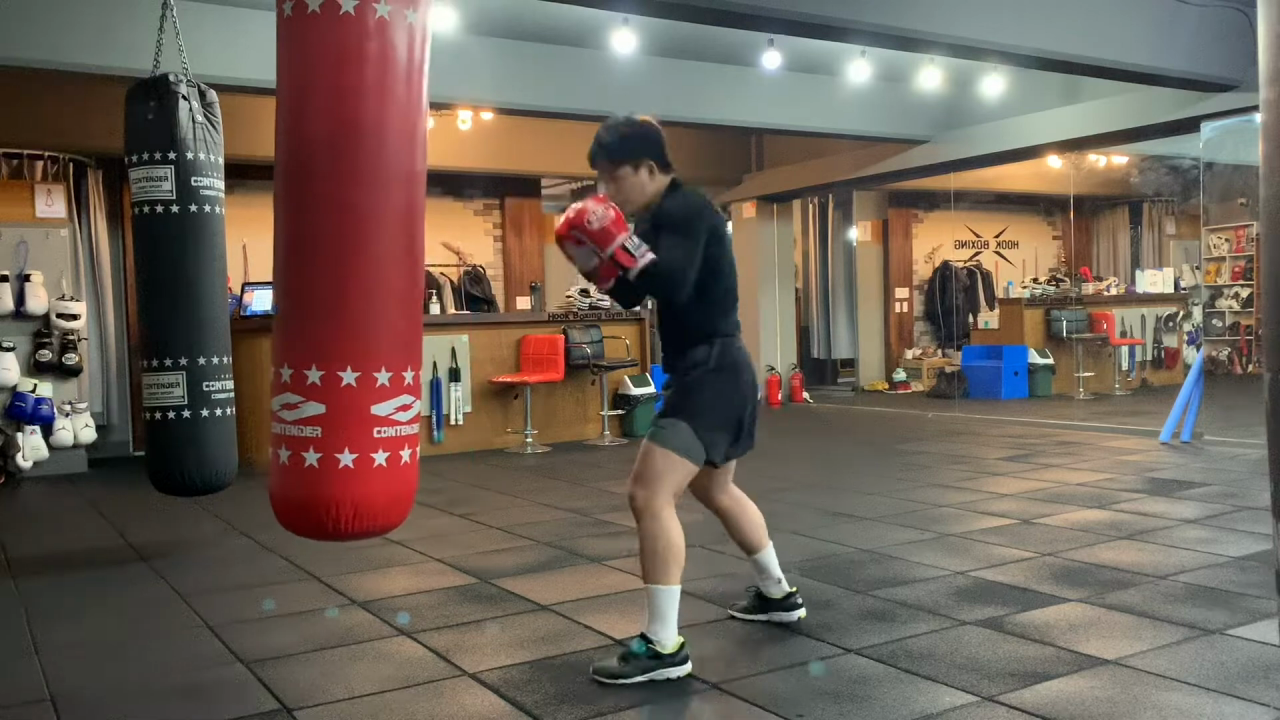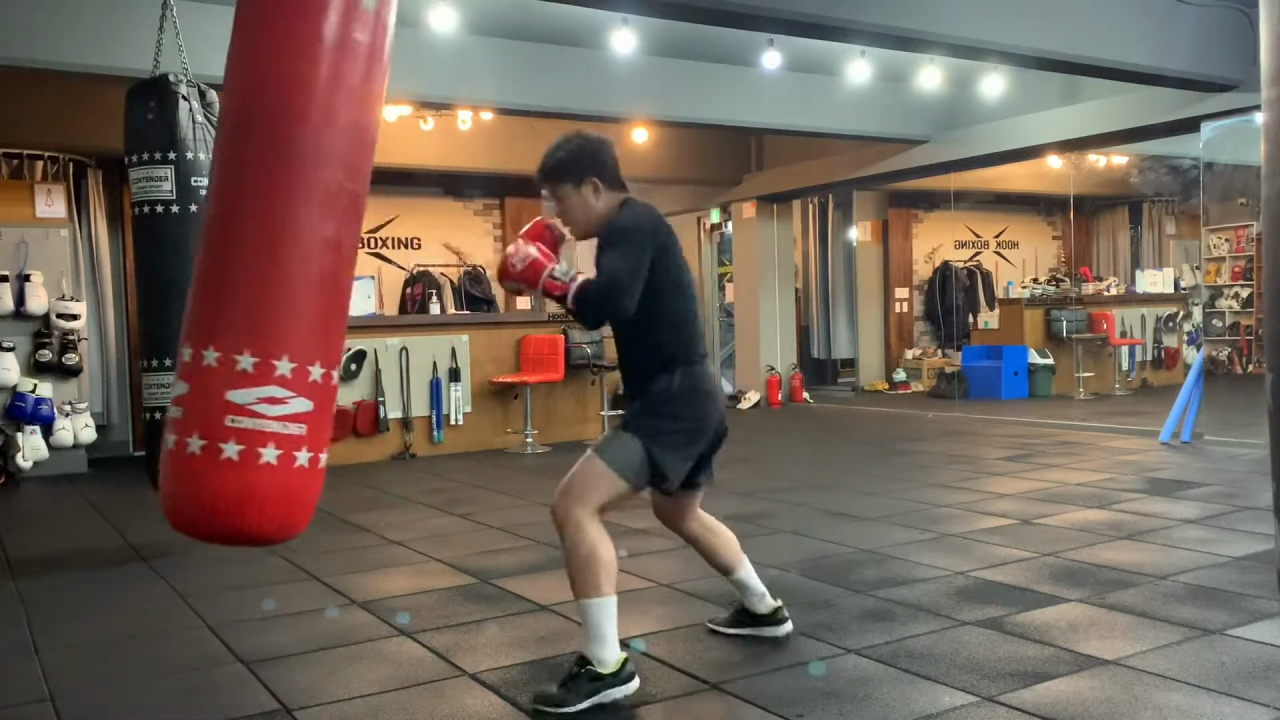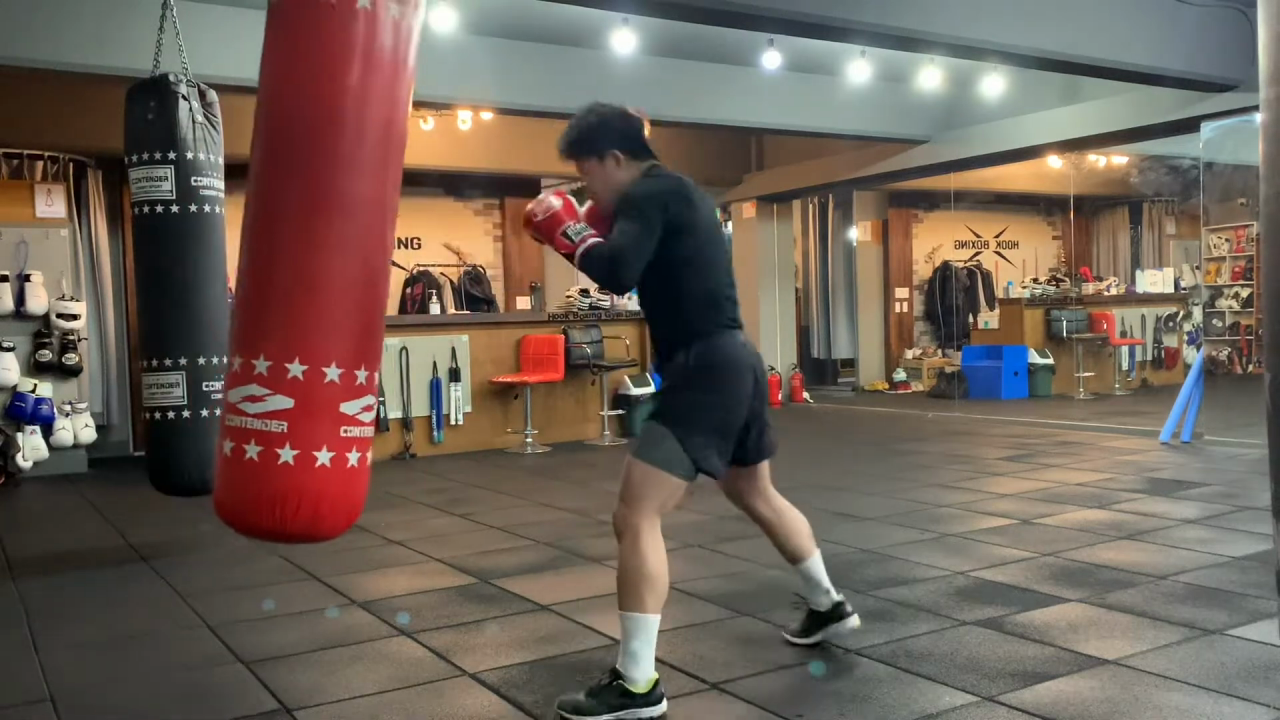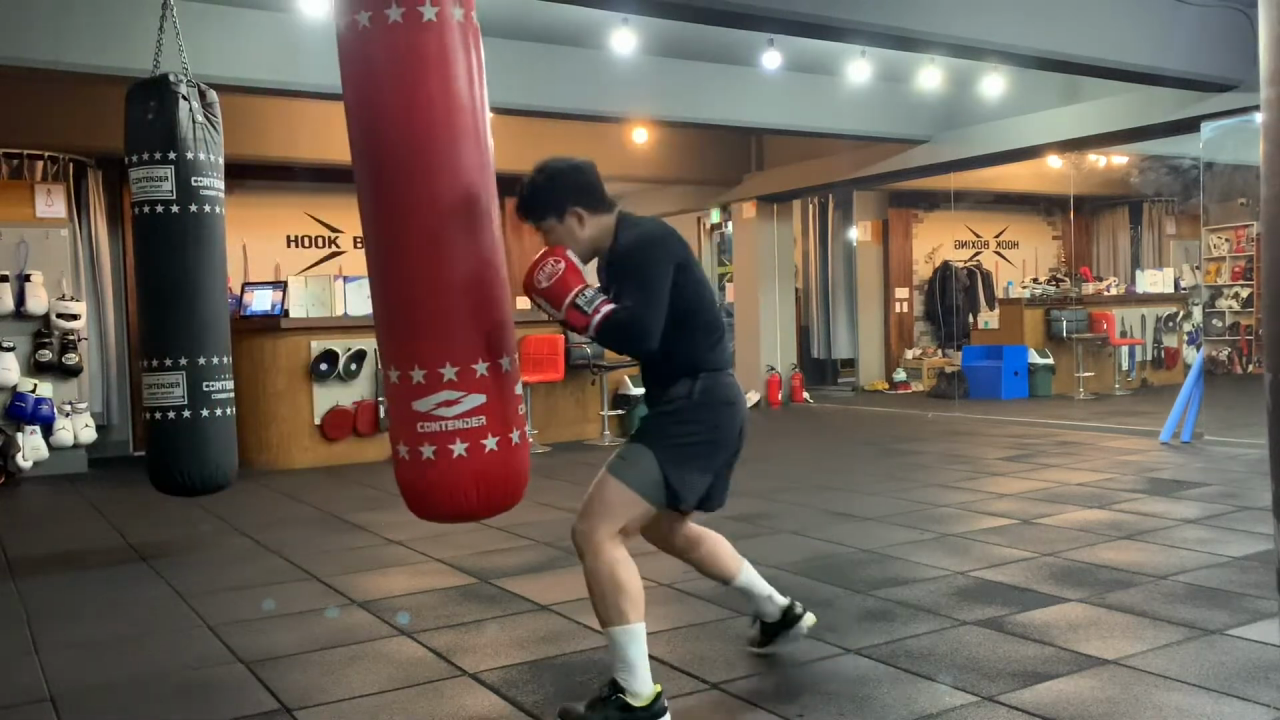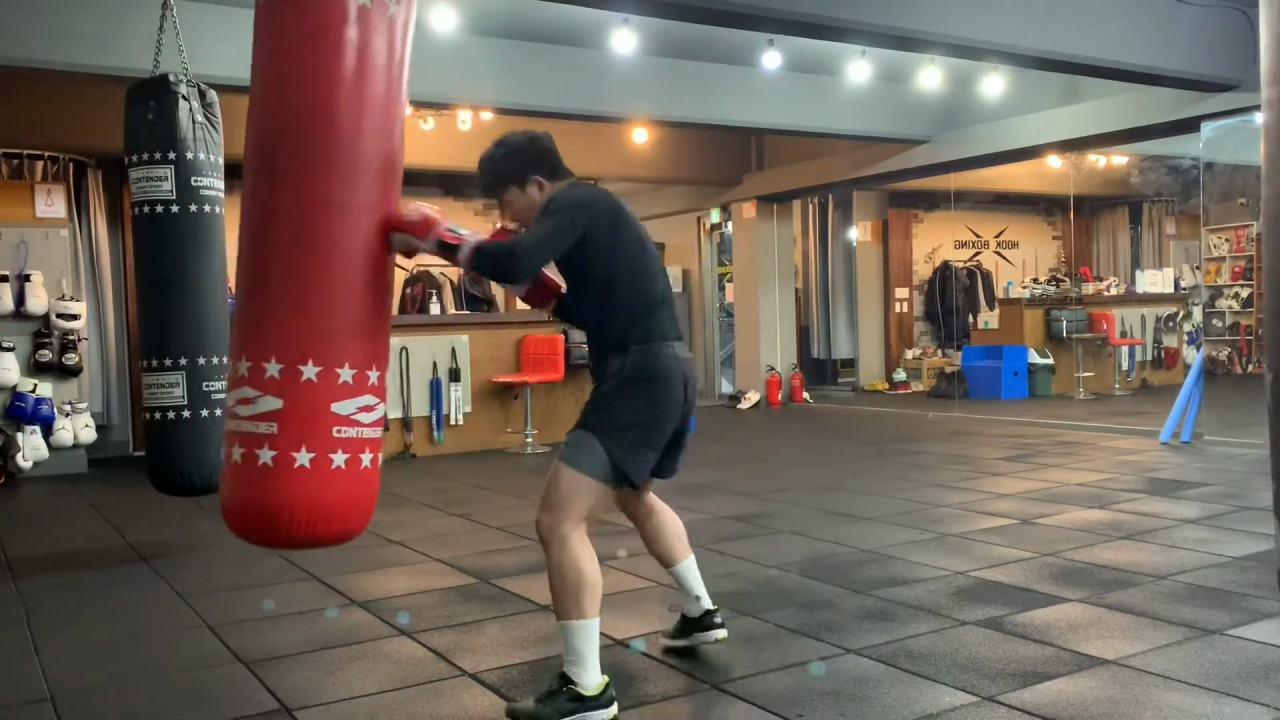
dt=1s
person 1, frame 1
left shoulder: (684, 207)
right shoulder: (666, 214)
left elbow: (670, 285)
right elbow: (630, 292)
left wrist: (611, 240)
right wrist: (592, 255)
left hip: (710, 369)
right hip: (713, 369)
left knee: (649, 494)
right knee: (715, 489)
left ankle: (664, 645)
right ankle: (777, 593)
person 1, frame 2
left shoulder: (632, 224)
right shoulder: (634, 226)
left elbow: (608, 304)
right elbow: (611, 305)
left wrist: (545, 275)
right wrist: (551, 272)
left hip: (676, 397)
right hip: (688, 393)
left knee: (575, 507)
right knee: (681, 514)
left ankle: (606, 665)
right ankle: (762, 608)
person 1, frame 3
left shoulder: (646, 192)
right shoulder: (682, 192)
left elbow: (617, 275)
left wrist: (567, 231)
right wrist: (600, 232)
left hip: (704, 368)
right hip: (736, 361)
left knee: (635, 516)
right knee: (754, 494)
right ankle: (829, 606)
person 1, frame 4
left shoulder: (639, 242)
right shoulder: (633, 242)
left elbow: (640, 335)
right elbow: (643, 331)
left wrist: (575, 298)
right wrist: (582, 303)
left hip: (695, 407)
right hip: (699, 404)
left knee: (595, 531)
right knee: (669, 530)
right ankle: (778, 611)
person 1, frame 5
left shoulder: (576, 203)
right shoulder: (592, 212)
left elbow: (515, 263)
right wrist: (549, 296)
left hip: (640, 377)
right hip: (664, 371)
left knee: (560, 521)
right knee: (637, 497)
right ankle: (700, 613)
